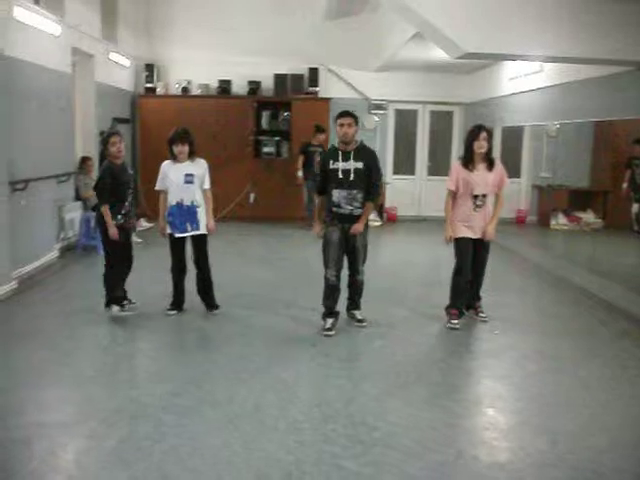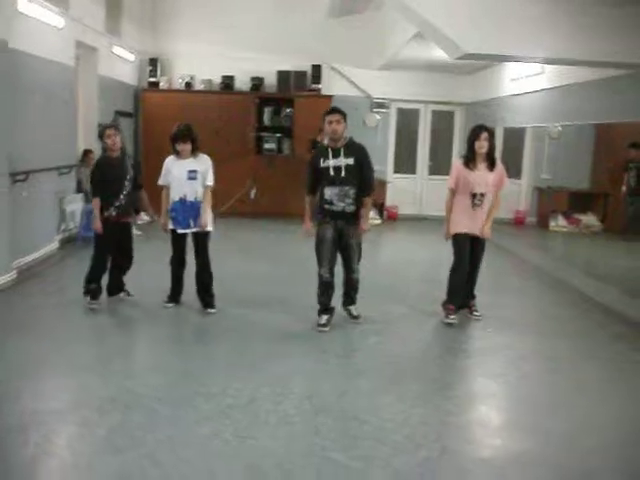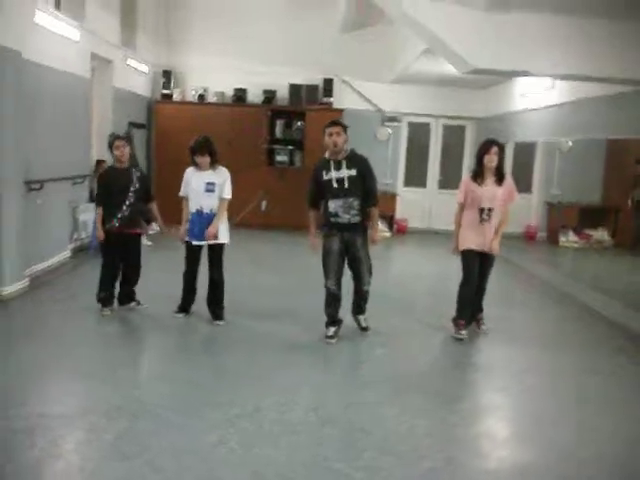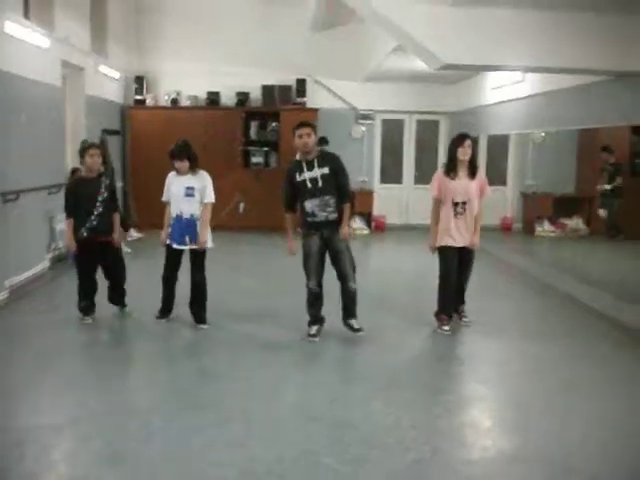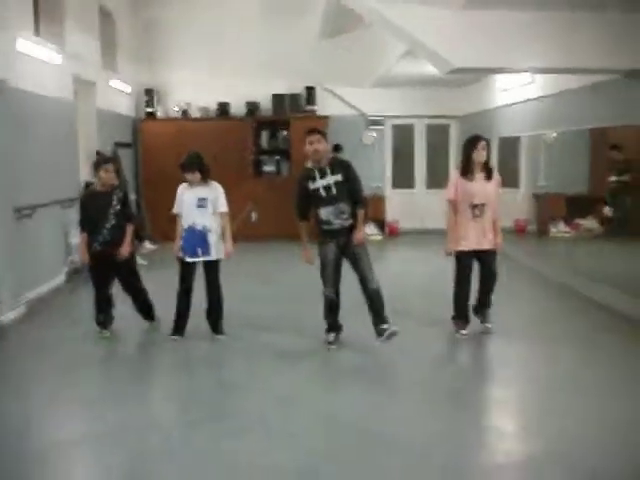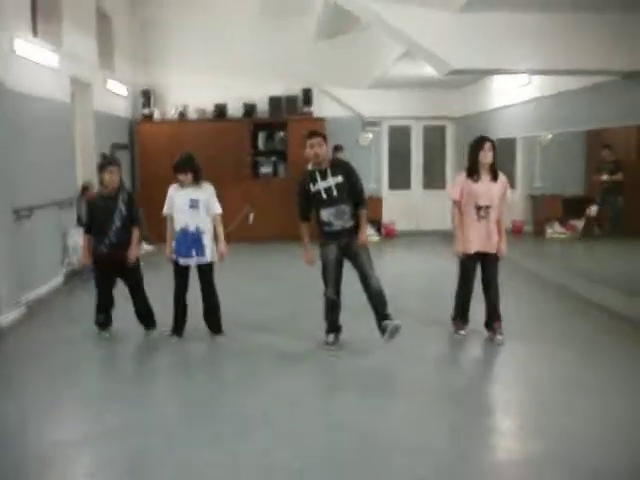
dt=0.2s
person 1, frame 1
left shoulder: (368, 156)
right shoulder: (328, 156)
left elbow: (373, 192)
right elbow: (321, 191)
left wrist: (362, 221)
right wrist: (318, 221)
left hip: (357, 223)
right hip: (333, 223)
left knee: (357, 270)
right knee: (332, 271)
left ankle: (354, 308)
right ankle: (329, 315)
person 1, frame 2
left shoulder: (358, 151)
right shoulder: (318, 155)
left elbow: (367, 187)
right elbow: (311, 190)
left wrist: (365, 218)
right wrist: (307, 219)
left hip: (351, 220)
right hip: (326, 220)
left knee: (352, 267)
right knee: (325, 269)
left ankle: (350, 303)
right ankle: (325, 311)
person 1, frame 3
left shoulder: (360, 163)
right shoulder: (320, 168)
left elbow: (372, 197)
right elbow: (314, 204)
left wrist: (374, 227)
right wrist: (313, 233)
left hip: (357, 231)
right hip: (332, 233)
left knee: (363, 278)
right knee: (332, 281)
left ankle: (359, 312)
right ankle: (332, 322)
person 1, frame 4
left shoulder: (332, 160)
right shoulder: (293, 170)
left elbow: (345, 194)
right elbow: (290, 207)
left wrist: (345, 224)
right wrist: (290, 237)
left hip: (335, 229)
right hip: (311, 232)
left knee: (347, 275)
right knee: (313, 281)
left ankle: (350, 317)
right ankle: (315, 321)
person 1, frame 5
left shoulder: (343, 167)
right shoulder: (305, 178)
left elbow: (359, 200)
right elbow: (303, 216)
left wrist: (360, 228)
right wrist: (305, 247)
left hip: (351, 233)
right hip: (328, 240)
left knee: (369, 278)
right knee: (330, 288)
left ankle: (381, 324)
right ankle: (333, 329)
person 1, frame 6
left shoulder: (344, 168)
right shoulder: (306, 180)
left elbow: (360, 200)
right elbow: (304, 217)
left wrist: (363, 229)
right wrist: (306, 247)
left hip: (353, 235)
right hip: (329, 241)
left knee: (370, 278)
right knee: (331, 289)
left ankle: (384, 321)
right ankle: (332, 330)
person 2, frame 1
left shoulder: (496, 167)
right shoulder: (459, 167)
left elbow: (499, 199)
right elbow: (450, 199)
left wrist: (492, 224)
right wrist: (448, 226)
left hip: (484, 228)
right hip: (463, 227)
left knee: (479, 269)
right knee: (463, 269)
left ankle: (473, 303)
right ankle: (454, 310)
person 2, frame 2
left shoulder: (496, 167)
right shoulder: (460, 166)
left elbow: (496, 200)
right elbow: (451, 196)
left wrist: (488, 224)
right wrist: (448, 223)
left hip: (480, 226)
right hip: (461, 224)
left knee: (474, 266)
right knee: (461, 264)
left ankle: (468, 301)
right ankle: (451, 305)
person 2, frame 3
left shoulder: (506, 182)
right shoulder: (469, 181)
left elbow: (504, 214)
right elbow: (460, 211)
left wrist: (497, 239)
right wrist: (456, 238)
left hip: (489, 241)
right hip: (469, 240)
left knee: (482, 281)
right knee: (469, 279)
left ankle: (476, 314)
right ankle: (460, 321)
person 2, frame 4
left shoulder: (478, 176)
right shoulder: (442, 175)
left elbow: (479, 208)
right elbow: (435, 207)
left wrist: (477, 234)
right wrist: (433, 235)
left hip: (468, 236)
right hip: (447, 236)
left knee: (463, 275)
right knee: (448, 275)
left ankle: (458, 306)
right ankle: (443, 315)
person 2, frame 5
left shoulder: (493, 177)
right shoulder: (458, 178)
left elbow: (494, 209)
right elbow: (451, 210)
left wrist: (498, 235)
right wrist: (451, 239)
left hip: (486, 239)
right hip: (464, 239)
left knee: (490, 275)
right knee: (463, 280)
left ankle: (482, 310)
right ankle: (461, 319)
person 2, frame 6
left shoulder: (500, 179)
right shoulder: (463, 179)
left elbow: (501, 212)
right elbow: (456, 211)
left wrist: (502, 239)
right wrist: (459, 240)
left hip: (491, 241)
right hip: (469, 241)
left knee: (491, 283)
right knee: (466, 282)
left ankle: (494, 324)
right ankle: (460, 319)
person 3, frame 1
left shoulder: (200, 165)
right shoulder: (166, 166)
left elbow: (207, 193)
right elbow: (163, 195)
left wrist: (210, 218)
right wrist: (161, 219)
left hip: (197, 220)
right hip: (175, 221)
left knee: (201, 261)
right knee: (177, 264)
left ankle: (209, 300)
right ankle: (177, 302)
person 3, frame 2
left shoulder: (204, 161)
right shoulder: (170, 162)
left elbow: (207, 190)
right elbow: (166, 190)
left wrist: (205, 215)
right wrist: (164, 215)
left hip: (198, 216)
right hip: (177, 217)
left knee: (202, 258)
right knee: (177, 258)
left ankle: (207, 299)
right ankle: (174, 295)
person 3, frame 3
left shoulder: (222, 173)
right shoulder: (189, 173)
left elbow: (224, 203)
right elbow: (186, 201)
left wrist: (214, 226)
right wrist: (183, 225)
left hip: (216, 230)
right hip: (194, 228)
left knee: (216, 271)
right knee: (190, 269)
left ankle: (216, 311)
right ankle: (185, 305)
person 3, frame 4
left shoulder: (203, 177)
right shoulder: (171, 178)
left elbow: (207, 207)
right elbow: (168, 206)
left wrist: (203, 233)
right wrist: (165, 229)
left hip: (196, 233)
right hip: (175, 233)
left knee: (198, 275)
right knee: (169, 272)
left ankle: (199, 315)
right ankle: (165, 309)
person 3, frame 5
left shoulder: (214, 189)
right shoulder: (182, 189)
left elbow: (222, 216)
right elbow: (179, 217)
left wrist: (228, 241)
right wrist: (177, 242)
left hip: (210, 246)
right hip: (188, 246)
left knee: (213, 286)
right knee: (184, 287)
left ankle: (216, 325)
right ankle: (179, 326)
person 3, frame 6
left shoulder: (207, 189)
right shoulder: (173, 191)
left elbow: (216, 217)
right elbow: (170, 219)
left wrist: (221, 242)
right wrist: (169, 245)
left hip: (203, 247)
right hip: (181, 247)
left knee: (208, 287)
right knee: (180, 289)
left ankle: (215, 326)
right ankle: (177, 328)
person 4, frame 1
left shoulder: (125, 168)
right shoulder: (107, 170)
right elbow: (103, 200)
left wrist: (132, 218)
right wrist: (110, 225)
left hip: (123, 223)
right hip: (111, 224)
left knee: (125, 262)
right knee: (115, 262)
left ankle: (118, 298)
right ankle: (115, 302)
person 4, frame 2
left shoulder: (129, 162)
right shoulder: (101, 164)
left elbow: (138, 188)
right elbow: (96, 194)
left wrist: (148, 208)
right wrist: (96, 218)
left hip: (125, 217)
right hip: (107, 218)
left knee: (124, 256)
right knee: (101, 255)
left ankle: (116, 288)
right ankle: (91, 292)
person 4, frame 3
left shoulder: (138, 174)
right shoulder: (106, 175)
left elbow: (148, 199)
right elbow: (100, 203)
left wrist: (158, 220)
right wrist: (99, 227)
left hip: (133, 229)
right hip: (112, 229)
left knee: (133, 266)
right knee: (111, 266)
left ankle: (127, 298)
right ankle: (105, 301)
person 4, frame 4
left shoulder: (106, 182)
right shoulder: (75, 185)
left elbow: (114, 209)
right elbow: (70, 214)
left wrist: (117, 231)
right wrist: (70, 238)
left hip: (106, 237)
right hip: (84, 239)
left knee: (117, 272)
right knee: (86, 276)
left ankle: (118, 300)
right ankle: (87, 310)
person 4, frame 5
left shoulder: (120, 194)
right shoulder: (88, 198)
left elbow: (129, 221)
right elbow: (84, 227)
left wrist: (127, 244)
right wrist: (84, 250)
left hip: (120, 250)
right hip: (98, 252)
left knee: (134, 285)
right knee: (101, 289)
left ankle: (149, 315)
right ankle: (104, 323)
person 4, frame 6
left shoulder: (126, 196)
right shoulder: (94, 201)
left elbow: (135, 224)
right elbow: (89, 230)
left wrist: (135, 247)
right wrist: (87, 253)
left hip: (126, 253)
right hip: (103, 255)
left knee: (137, 289)
right knee: (104, 291)
left ankle: (149, 324)
right ankle: (103, 324)
